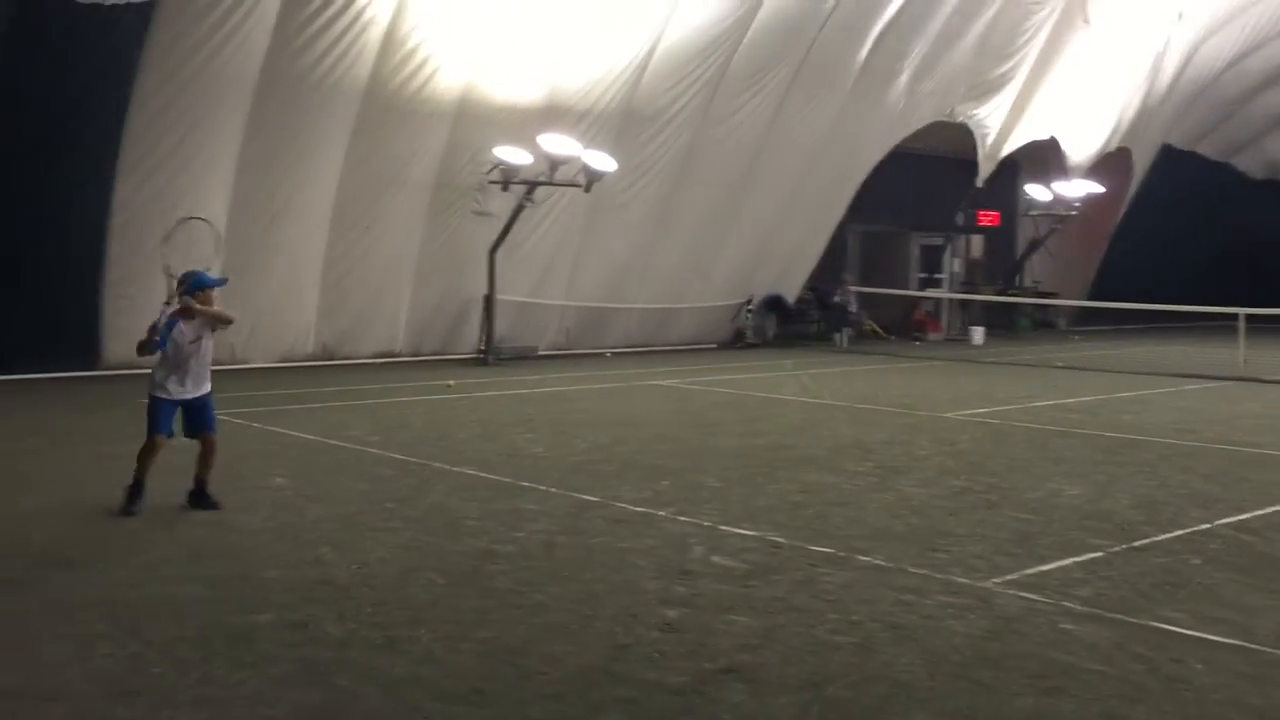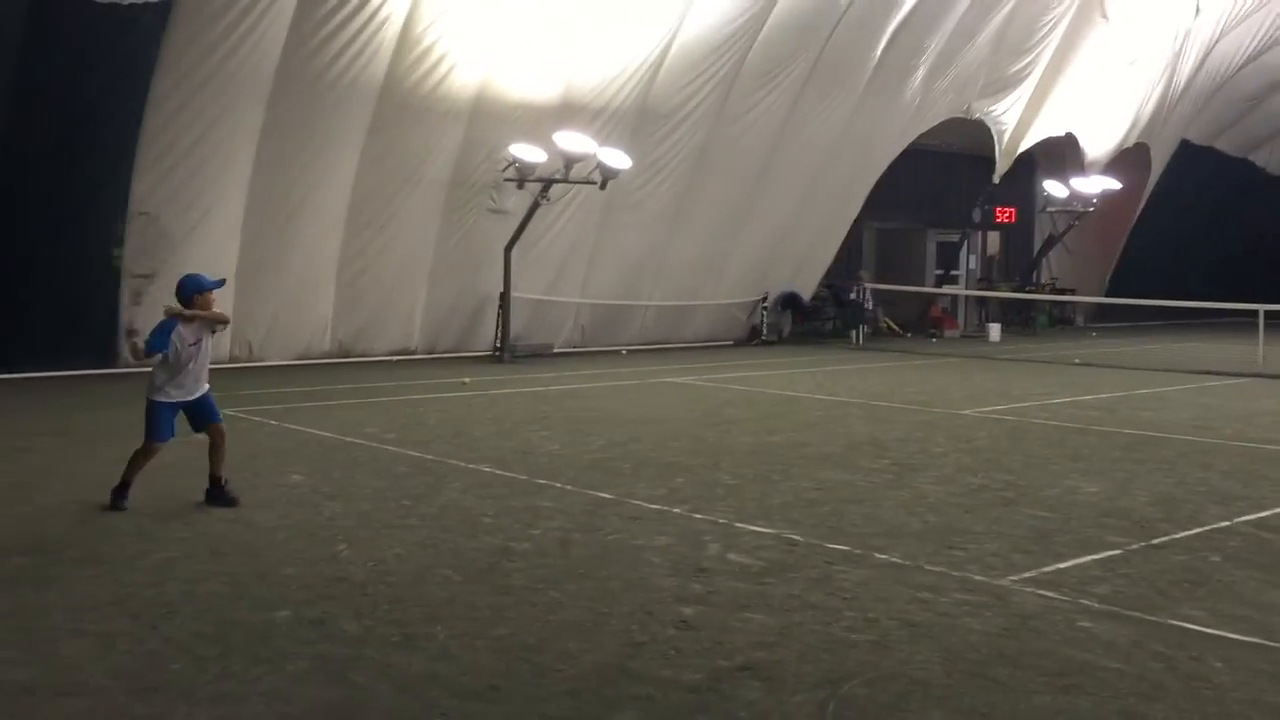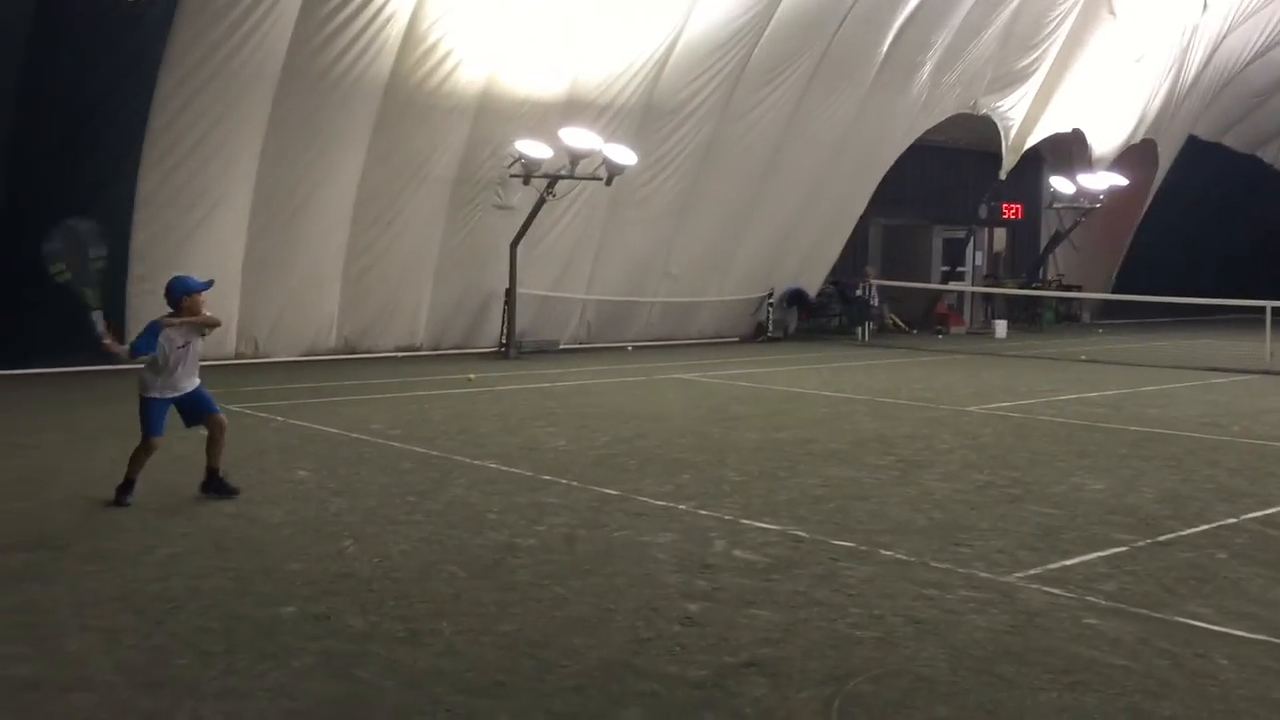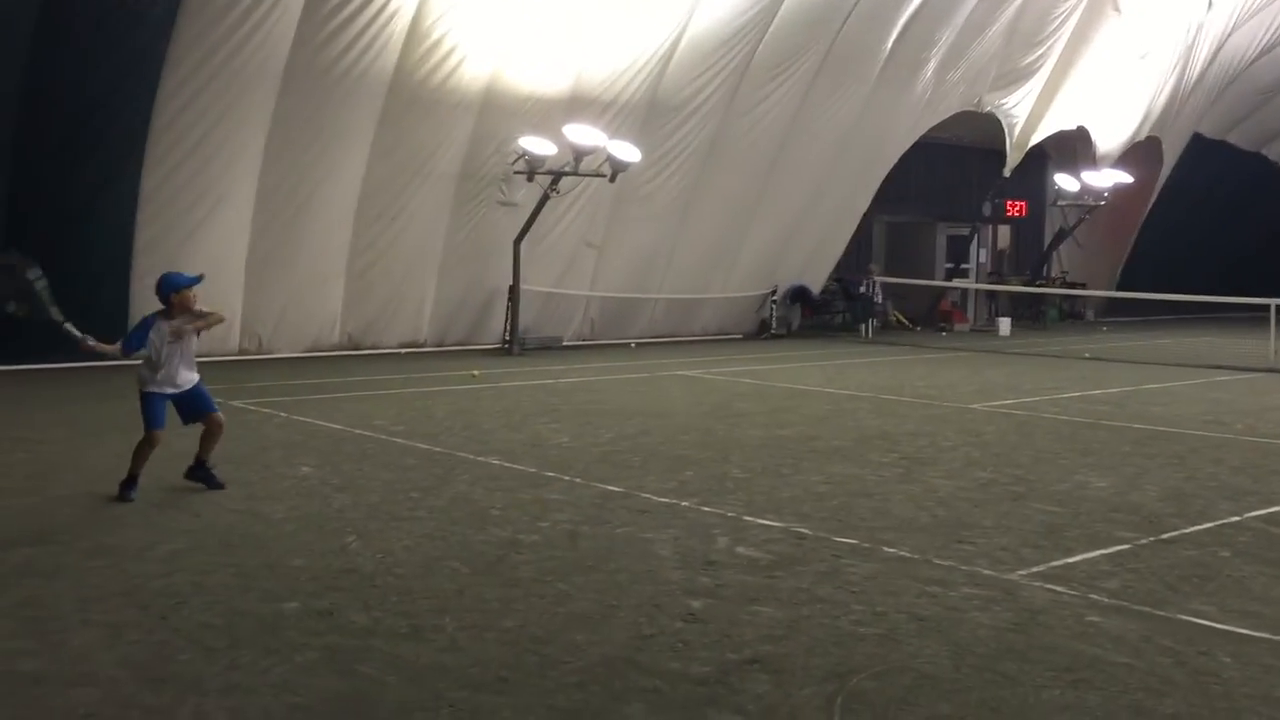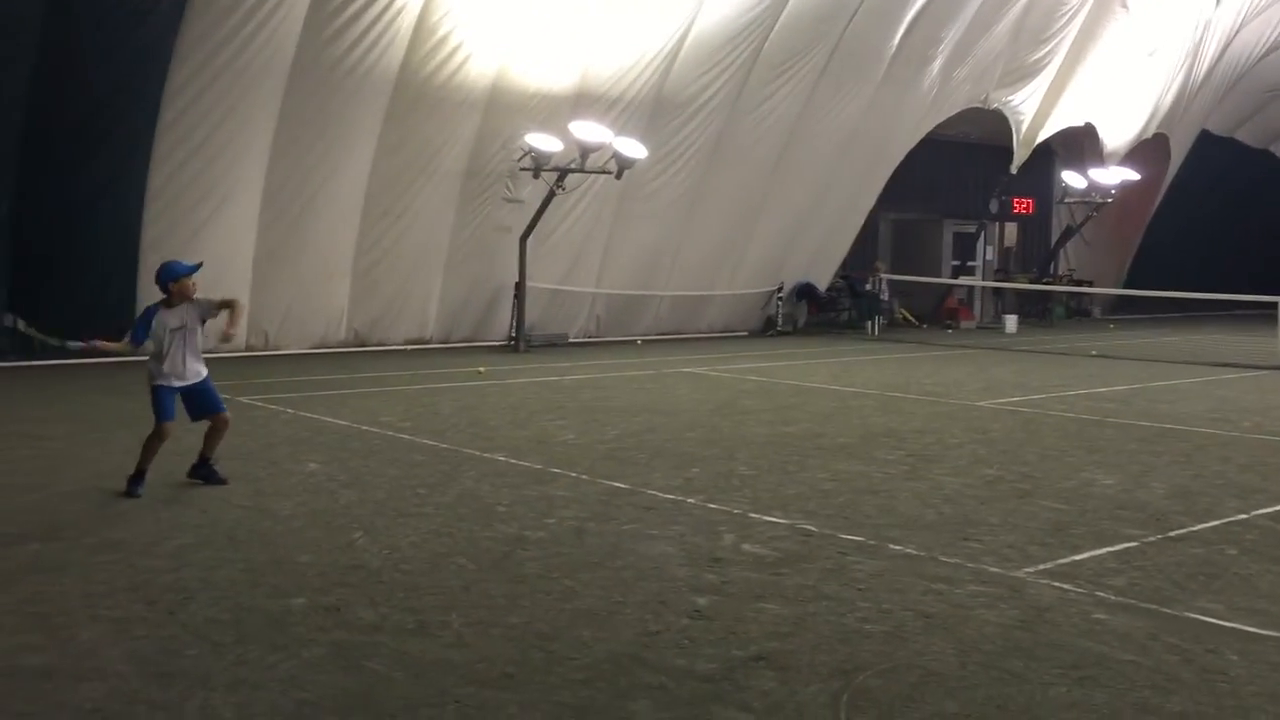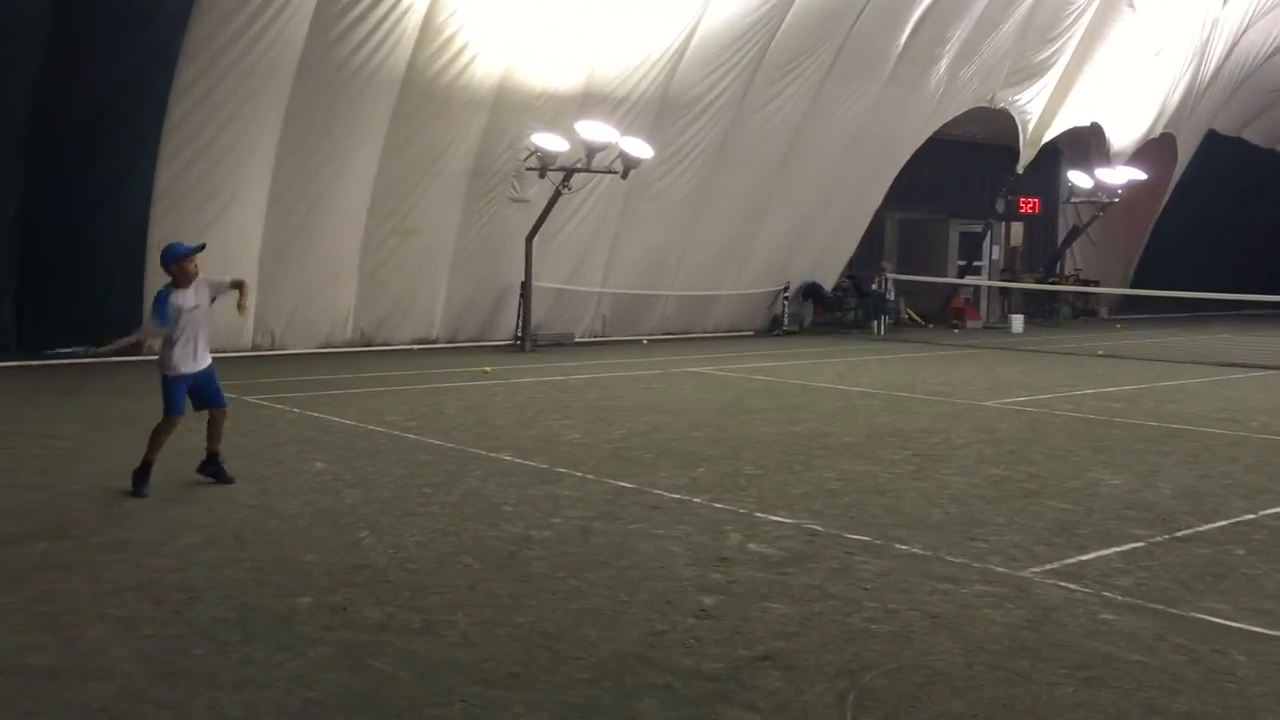
dt=0.1s
person 1, frame 1
left shoulder: (208, 316)
right shoulder: (171, 323)
left elbow: (230, 319)
right elbow: (143, 351)
left wrist: (197, 308)
right wrist: (150, 339)
left hip: (199, 390)
right hip: (166, 391)
left knee: (210, 441)
right knee: (156, 442)
left ankle: (200, 492)
right ankle: (136, 489)
person 1, frame 2
left shoulder: (206, 318)
right shoulder: (169, 327)
left elbow: (225, 319)
right elbow: (140, 356)
left wrist: (188, 313)
right wrist: (133, 342)
left hip: (197, 391)
right hip: (164, 394)
left knee: (219, 433)
right knee: (153, 446)
left ankle: (216, 488)
right ankle: (122, 488)
person 1, frame 3
left shoulder: (197, 321)
right shoulder: (157, 329)
left elbow: (216, 322)
right elbow: (130, 354)
left wrist: (180, 321)
right wrist: (111, 345)
left hip: (189, 386)
right hip: (156, 391)
left knee: (218, 424)
right knee: (151, 443)
left ankle: (213, 479)
right ankle: (127, 486)
person 1, frame 4
left shoulder: (192, 316)
right shoulder: (149, 325)
left elbow: (218, 317)
right elbow: (121, 351)
left wrist: (194, 327)
right wrist: (96, 346)
left hip: (187, 382)
right hip: (154, 387)
left knee: (216, 422)
right knee: (153, 437)
left ankle: (199, 467)
right ankle: (130, 481)
person 1, frame 5
left shoulder: (197, 304)
right shoulder: (152, 315)
left elbow: (234, 304)
right elbow: (130, 345)
left wrist: (231, 326)
right wrist: (99, 345)
left hip: (196, 376)
right hip: (164, 380)
left knee: (222, 420)
right knee: (164, 430)
left ankle: (202, 466)
right ankle: (138, 476)
person 1, frame 6
left shoulder: (203, 285)
right shoulder: (165, 297)
left elbow: (239, 283)
right elbow: (152, 331)
left wrist: (243, 299)
right wrist: (122, 342)
left hip: (202, 364)
right hip: (176, 368)
left knee: (220, 412)
right knee: (172, 420)
left ankle: (212, 461)
right ankle: (143, 471)
